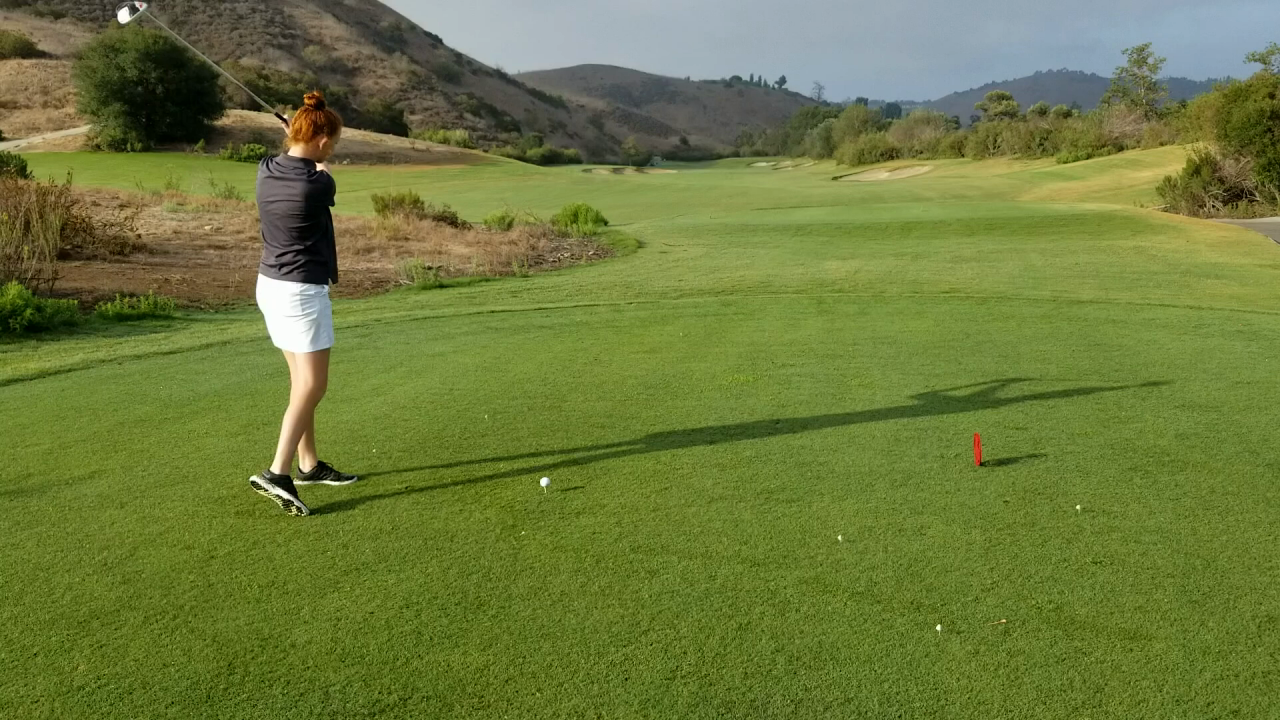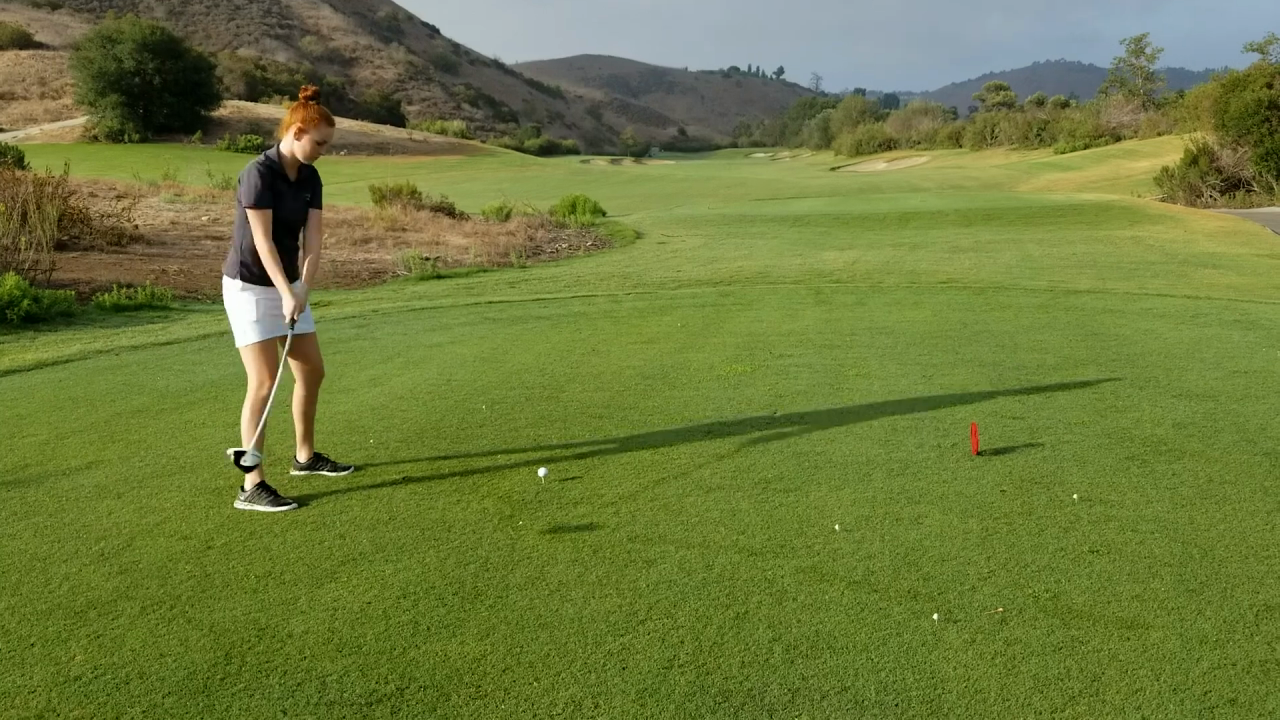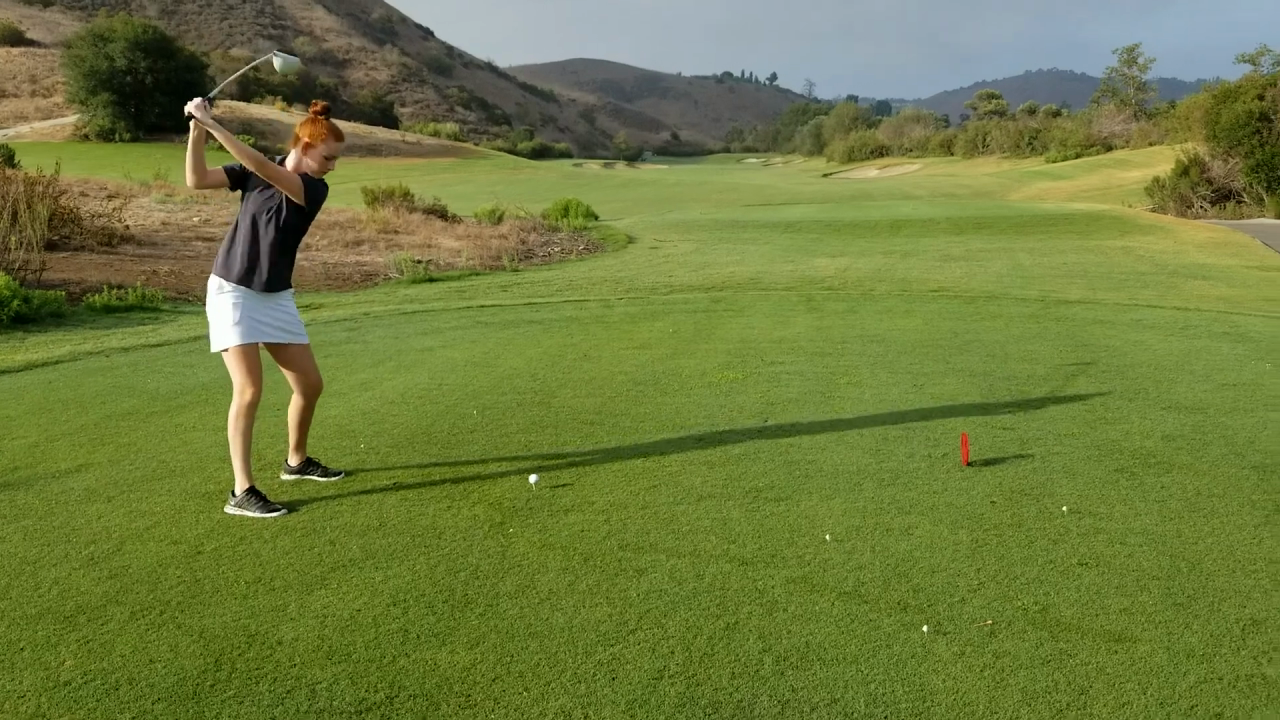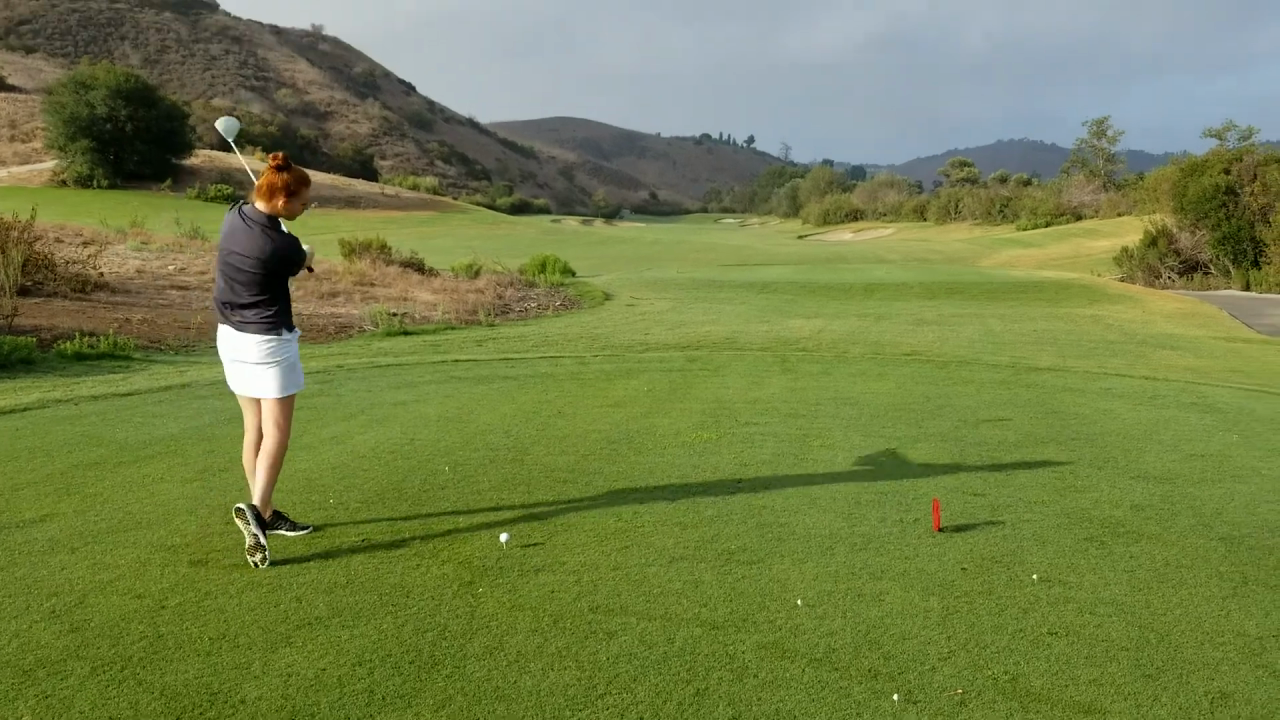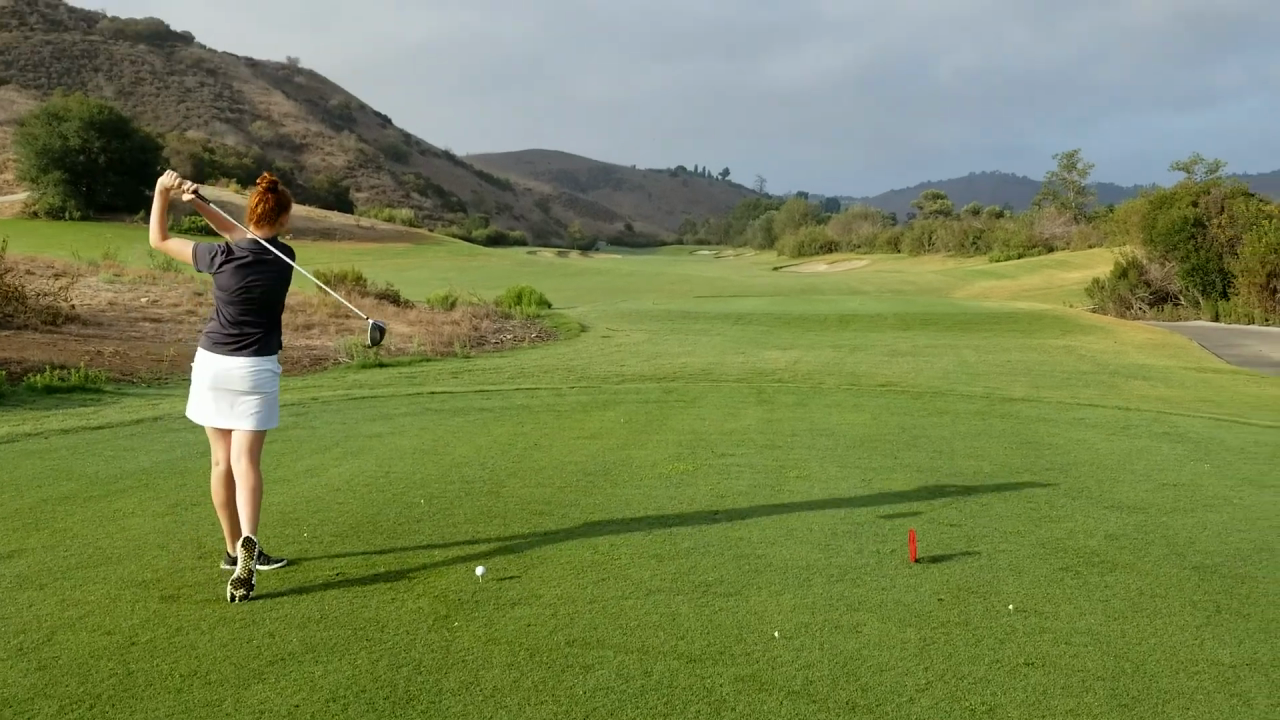
dt=0.5s
person 1, frame 1
left shoulder: (266, 171)
right shoulder: (316, 185)
left wrist: (314, 166)
right wrist: (322, 167)
left hip: (272, 286)
right hip: (302, 292)
left knee: (304, 380)
right knee: (312, 386)
left ankle: (309, 464)
right ankle: (277, 472)
person 1, frame 2
left shoulder: (311, 179)
right shoulder: (258, 173)
left elbow: (311, 239)
right elbow: (264, 240)
left wrist: (300, 290)
right wrist: (287, 292)
left hip: (285, 287)
right hip: (248, 287)
left knee: (312, 372)
right knee: (263, 383)
left ankle: (305, 455)
right ankle: (252, 486)
person 1, frame 3
left shoulder: (316, 191)
right shoulder: (263, 164)
left elbow: (259, 168)
right elbow: (197, 181)
left wrist: (212, 125)
right wrist: (197, 132)
left hip: (275, 297)
right hip: (231, 291)
left knee: (310, 384)
right knee: (249, 389)
left ankle: (297, 460)
right ankle: (242, 491)
person 1, frame 4
left shoulder: (235, 215)
right shoulder: (282, 245)
right elbow: (299, 259)
left wrist: (297, 256)
right wrist: (304, 256)
left hip: (231, 335)
right hip: (269, 341)
left knee: (256, 428)
right knee: (276, 432)
left ankle: (264, 514)
right ankle: (255, 507)
person 1, frame 5
left shoulder: (222, 259)
right shoulder: (283, 259)
left elbow: (158, 240)
right elbow: (240, 238)
left wrist: (162, 191)
right wrist: (198, 202)
left hip: (213, 364)
right hip: (256, 370)
left knee: (221, 462)
right knee: (246, 462)
left ankle: (234, 549)
right ankle: (247, 542)
